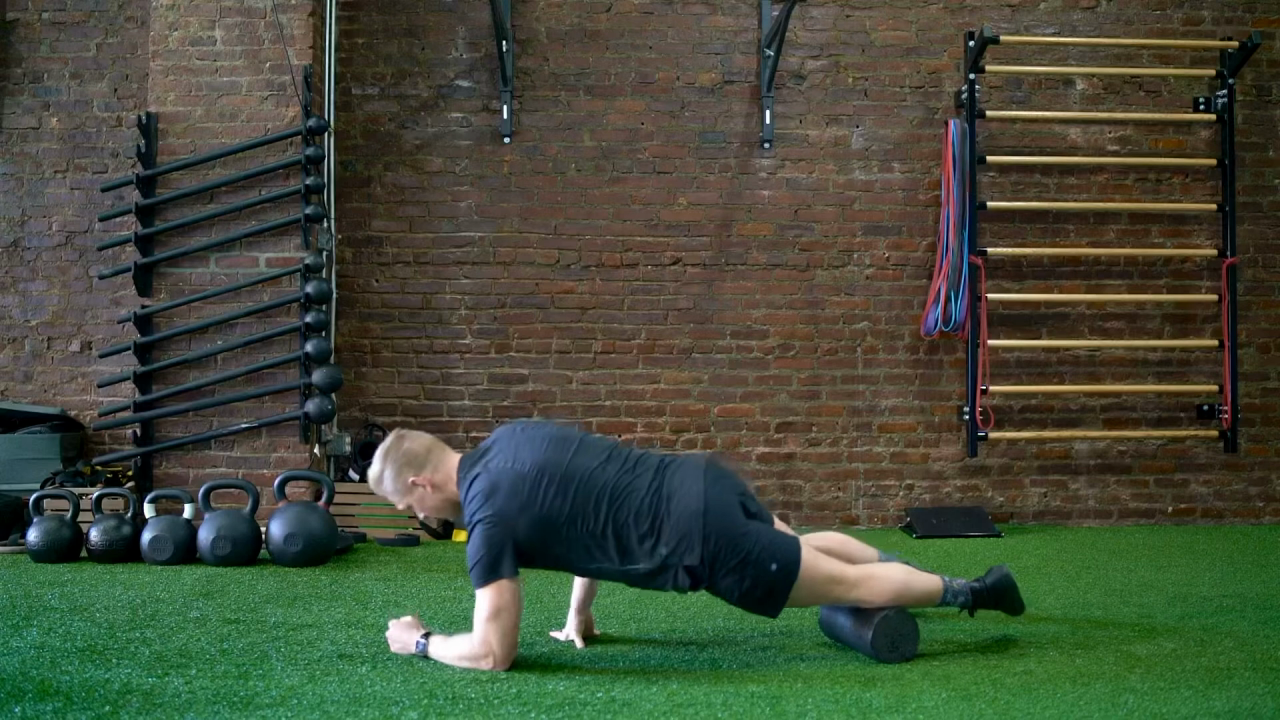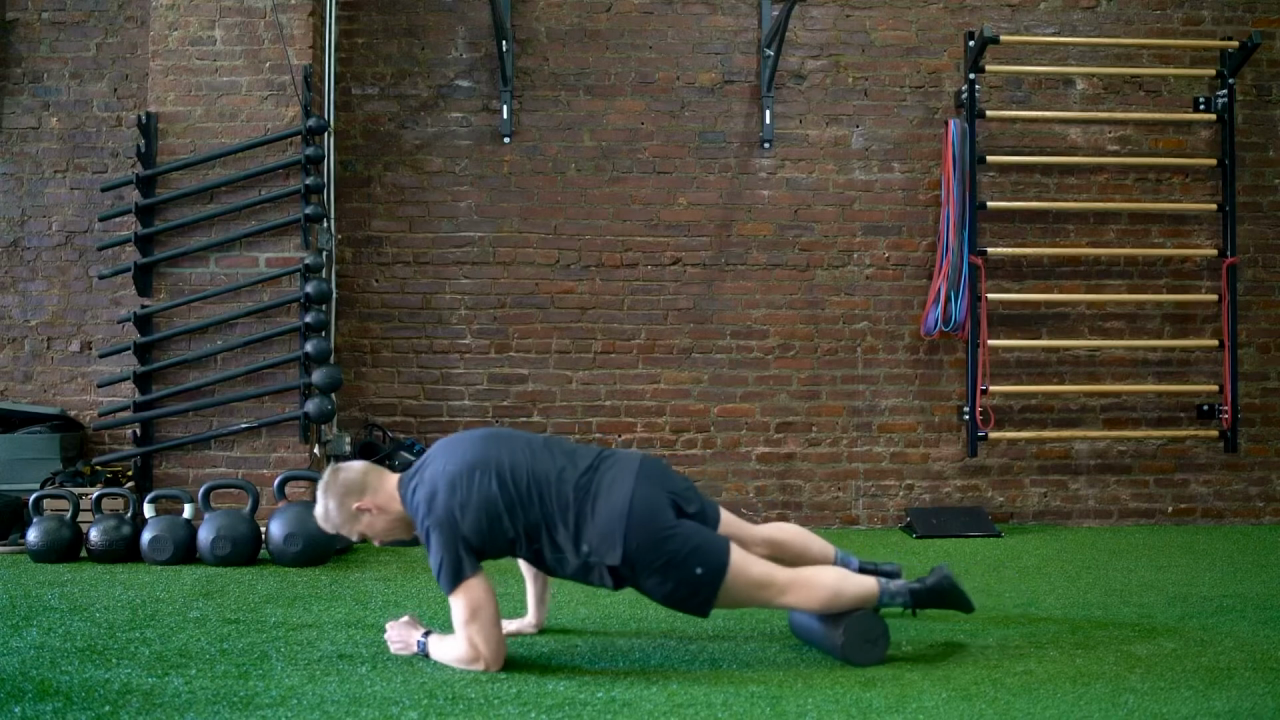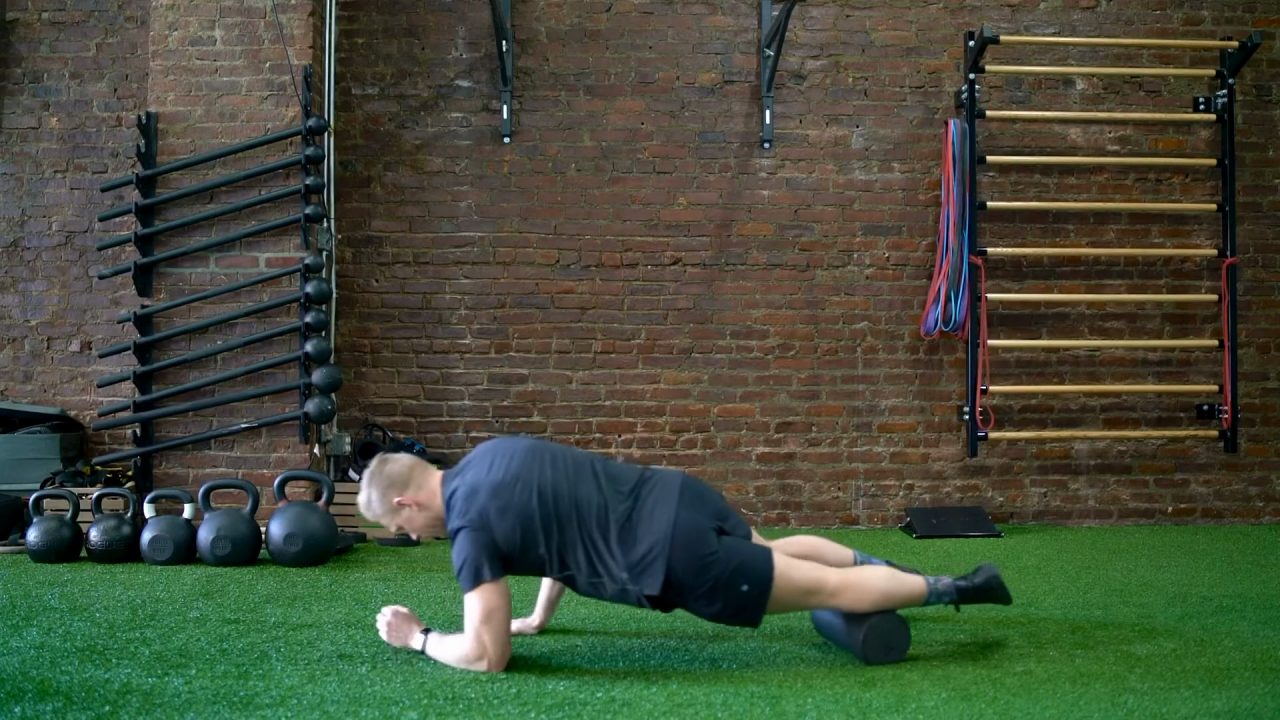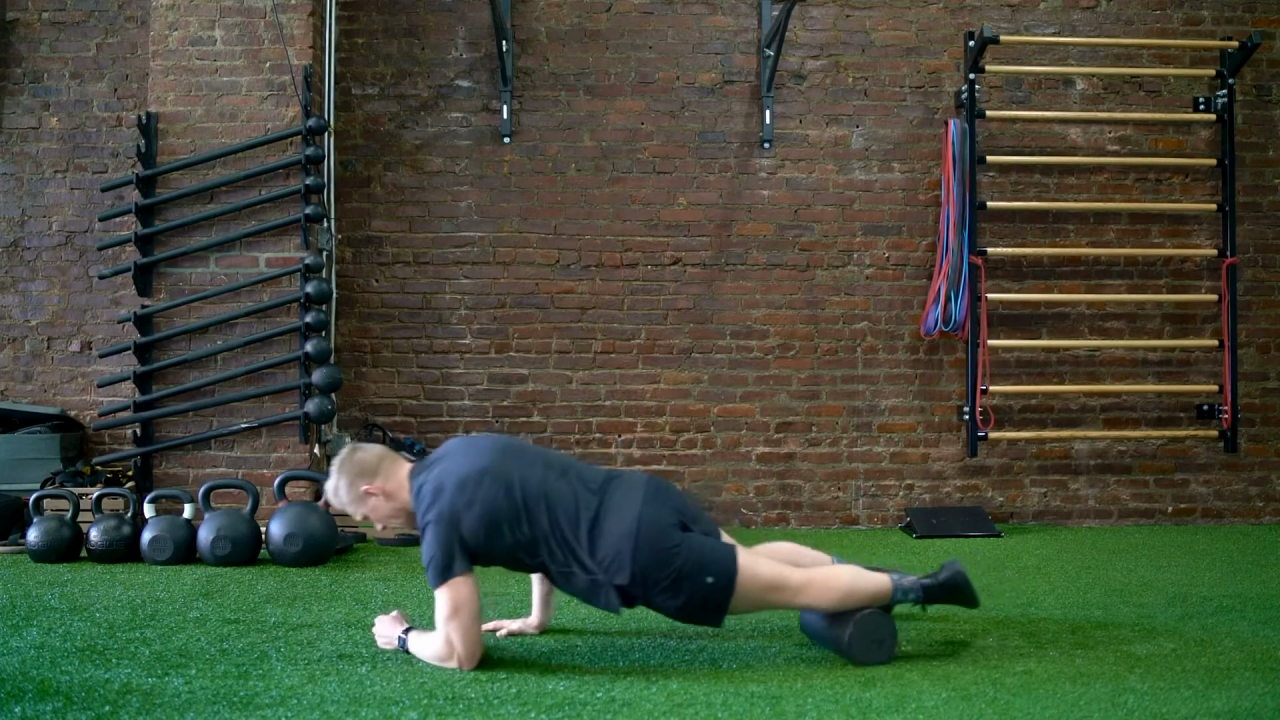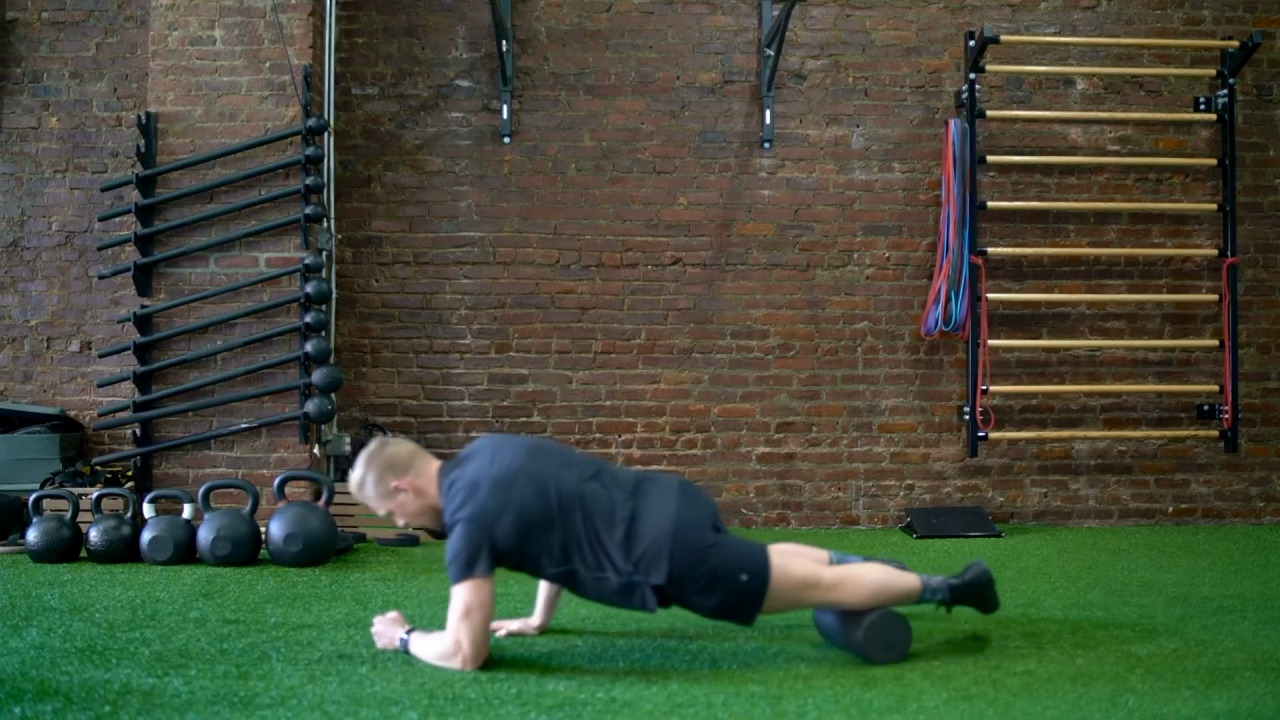
dt=0.7s
person 1, frame 1
left shoulder: (490, 516)
right shoulder: (510, 440)
left elbow: (492, 653)
left wrist: (419, 642)
right wrist: (581, 611)
left hip: (702, 536)
right hip: (699, 484)
left knee: (846, 585)
right knee: (804, 542)
left ankle: (972, 591)
right ankle: (895, 568)
person 1, frame 2
left shoulder: (439, 521)
right shoulder: (447, 458)
left elbow: (484, 654)
left wrist: (419, 642)
right wrist: (535, 615)
left hip: (635, 532)
right hip: (639, 477)
left knee: (779, 587)
right knee: (757, 538)
left ankle: (908, 592)
right ankle: (860, 568)
person 1, frame 3
left shoulder: (470, 524)
right shoulder: (490, 456)
left elbow: (486, 655)
left wrist: (416, 637)
right wrist: (539, 617)
left hip: (674, 554)
right hip: (677, 497)
left knee: (824, 590)
right knee: (770, 548)
left ankle: (958, 588)
right ankle: (867, 562)
person 1, frame 4
left shoulder: (440, 516)
right shoulder: (461, 452)
left elbow: (460, 653)
left wrist: (402, 635)
right wrist: (539, 617)
left hip: (640, 553)
right hip: (647, 498)
left knee: (791, 589)
right knee: (746, 555)
left ankle: (923, 586)
right ankle: (858, 573)
person 1, frame 5
left shoulder: (469, 516)
right shoulder: (485, 453)
left elbow: (464, 653)
left wrist: (404, 637)
right wrist: (538, 618)
left hip: (667, 553)
right hip: (667, 503)
left knee: (817, 591)
right knee: (754, 556)
left ankle: (950, 587)
right ankle: (850, 562)
